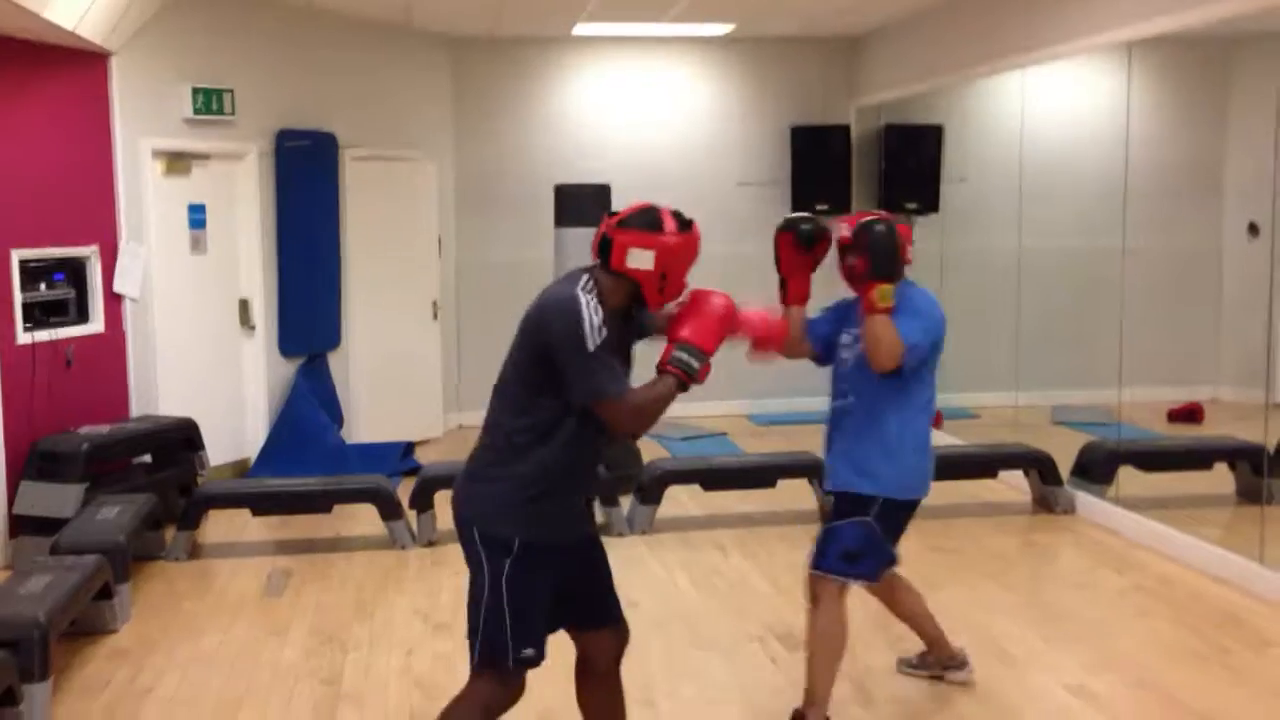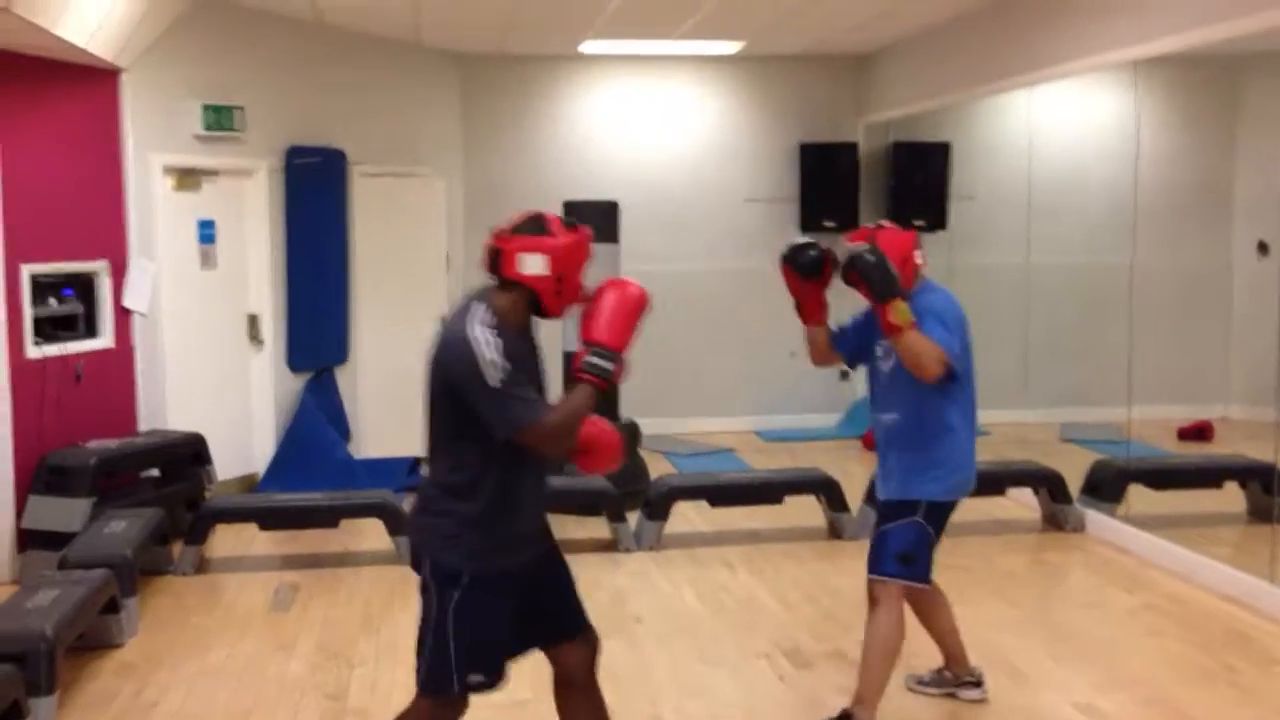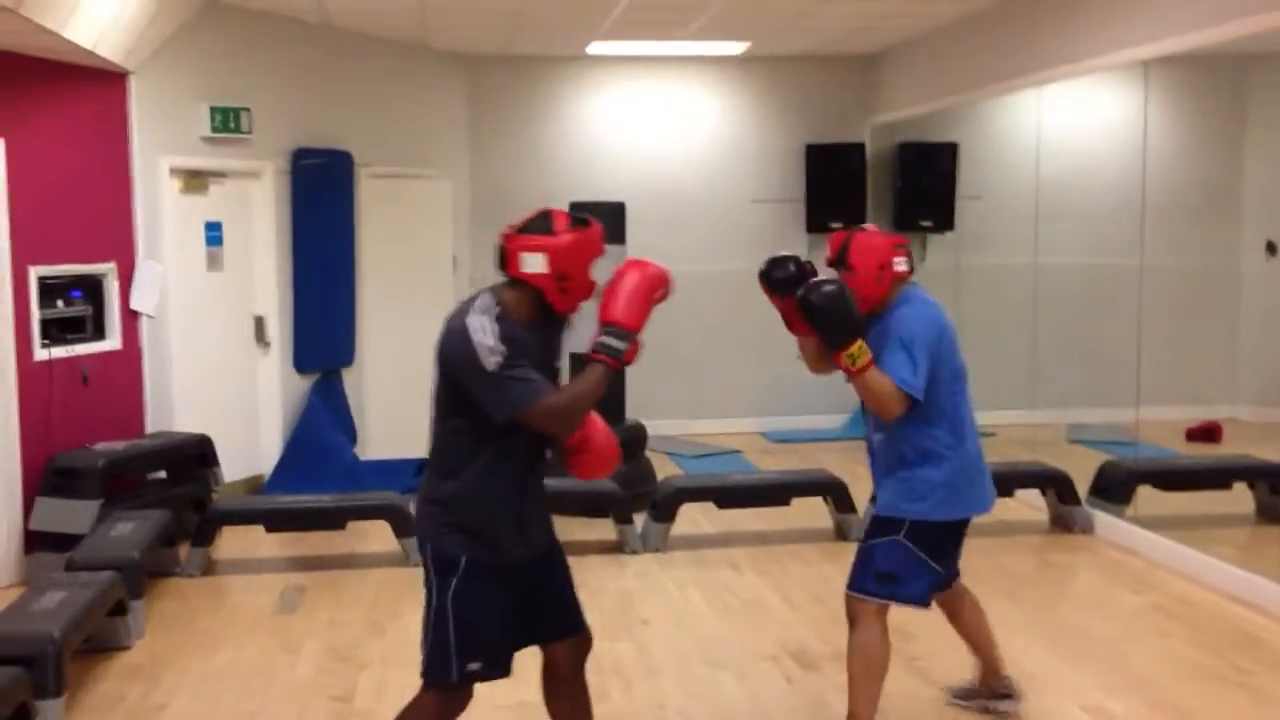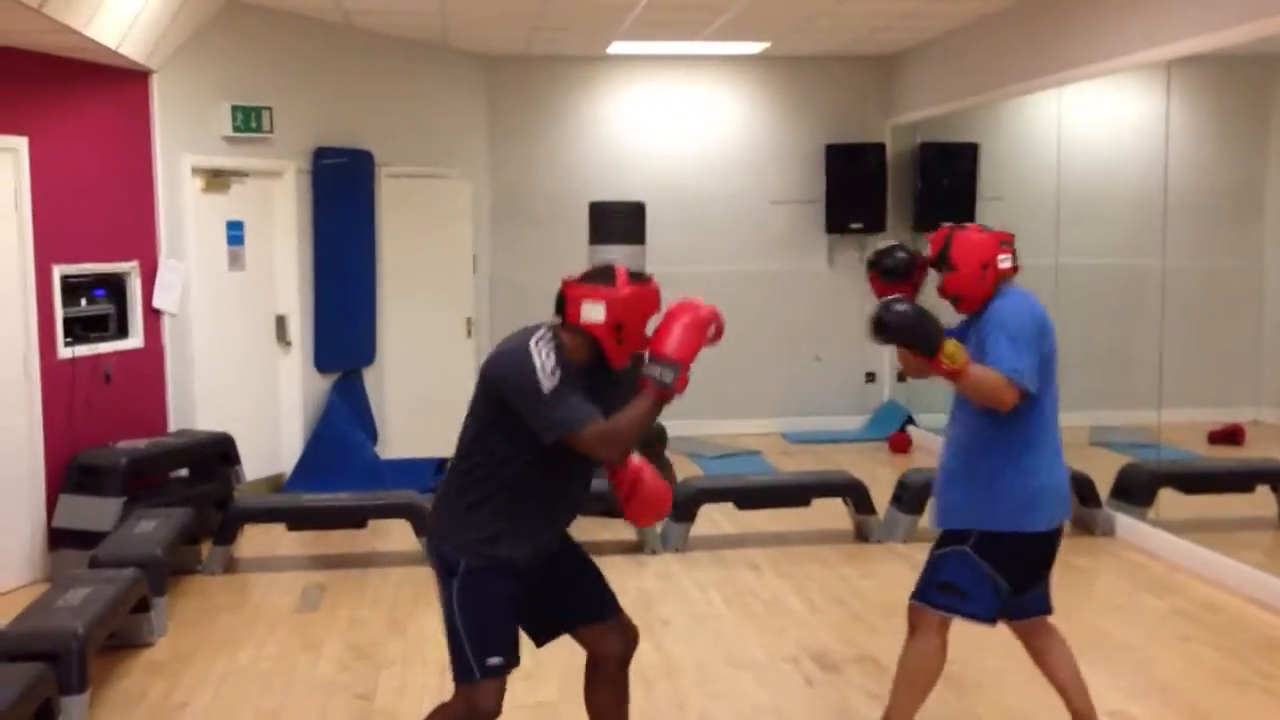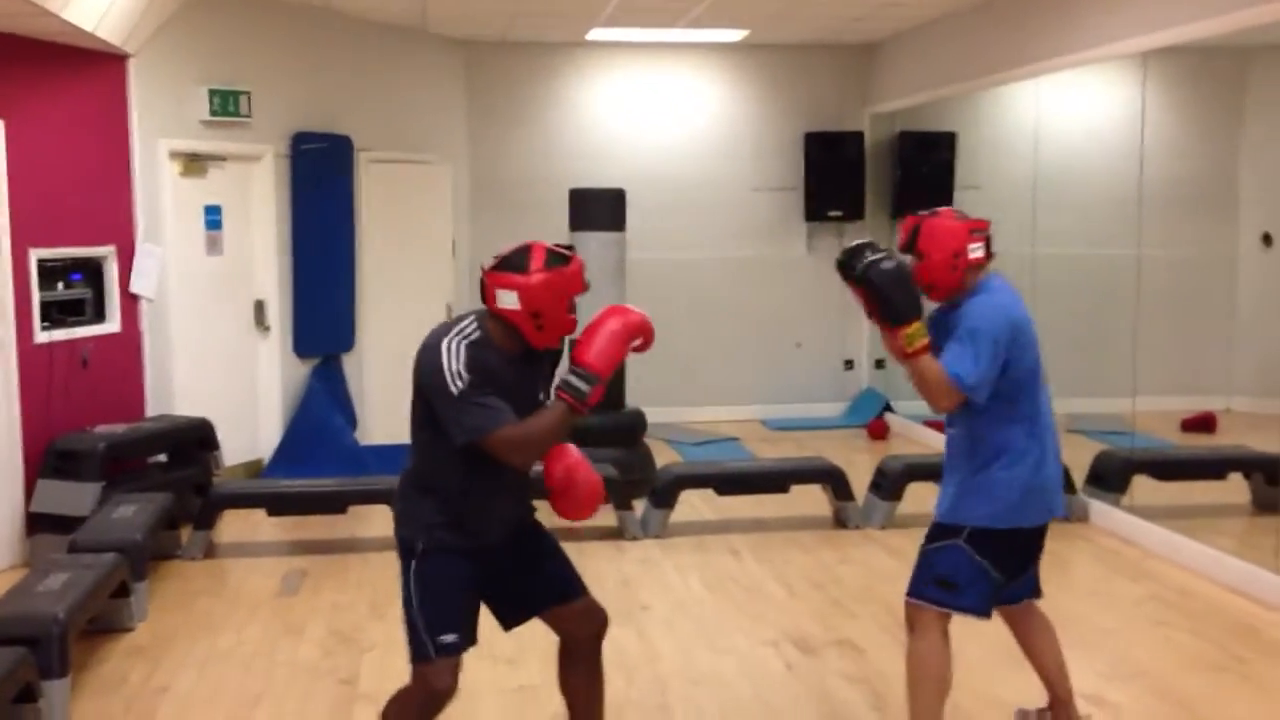
dt=0.4s
person 1, frame 1
left shoulder: (919, 307)
right shoulder: (850, 311)
left elbow: (884, 358)
right elbow: (794, 345)
left wrist: (879, 285)
right wrist: (796, 278)
left hip: (884, 473)
right hip: (858, 468)
left knee: (825, 585)
right knee: (872, 571)
right ankle: (946, 655)
person 1, frame 2
left shoulder: (935, 306)
right shoulder: (880, 315)
left elbow: (929, 367)
right elbow: (824, 354)
left wrist: (890, 302)
right wrist: (809, 298)
left hip: (929, 473)
right hip: (903, 470)
left knee: (884, 590)
right knee: (912, 578)
right ankle: (961, 672)
person 1, frame 3
left shoulder: (912, 320)
right shoulder: (882, 315)
left elbow: (890, 405)
right elbow: (821, 362)
left wrist: (849, 340)
right wrist: (797, 312)
left hip: (926, 486)
right hip: (938, 478)
left knee: (865, 604)
right knee: (941, 584)
person 1, frame 4
left shoulder: (1012, 313)
right shoulder: (989, 315)
left elbow: (1003, 394)
right elbow: (917, 367)
left wrist: (940, 349)
right wrist: (901, 303)
left hip: (1000, 503)
right hip: (1030, 499)
left knee: (928, 616)
right knee: (1029, 620)
person 1, frame 5
left shoulder: (988, 312)
right shoulder: (971, 302)
left elbow: (944, 395)
right elbow: (910, 355)
left wrist: (906, 322)
right wrist: (880, 301)
left hip: (993, 494)
right hip: (1017, 486)
left knee: (925, 612)
right knee: (1015, 603)
person 2, frame 1
left shoulder: (607, 297)
right shoulder: (572, 308)
left elbow: (659, 316)
right elbow: (626, 421)
left wrist: (733, 323)
right wrist: (686, 358)
left hip: (557, 513)
right hip: (508, 518)
left knee: (606, 642)
person 2, frame 2
left shoulder: (511, 320)
right shoulder: (473, 341)
right elbow: (549, 438)
left wrist: (578, 420)
right wrist: (600, 359)
left hip: (521, 535)
right hip: (465, 549)
left knee: (578, 656)
person 2, frame 3
left shoulder: (542, 317)
right shoulder: (477, 332)
right elbow: (554, 418)
left wrist: (578, 419)
right wrist: (616, 338)
left hip: (525, 528)
right hip: (467, 540)
left knee: (569, 651)
person 2, frame 4
left shoulder: (599, 362)
right shoulder: (526, 361)
left elbow: (603, 438)
right elbow: (605, 441)
left wrist: (627, 468)
right wrist: (665, 371)
left hip: (538, 540)
right hip: (478, 546)
left knee: (615, 643)
person 2, frame 5
left shoulder: (538, 344)
right shoulder: (452, 354)
right elbow: (515, 448)
left wrist: (558, 450)
right wrist: (587, 376)
left hip: (507, 523)
right hip: (440, 534)
left knee: (586, 624)
